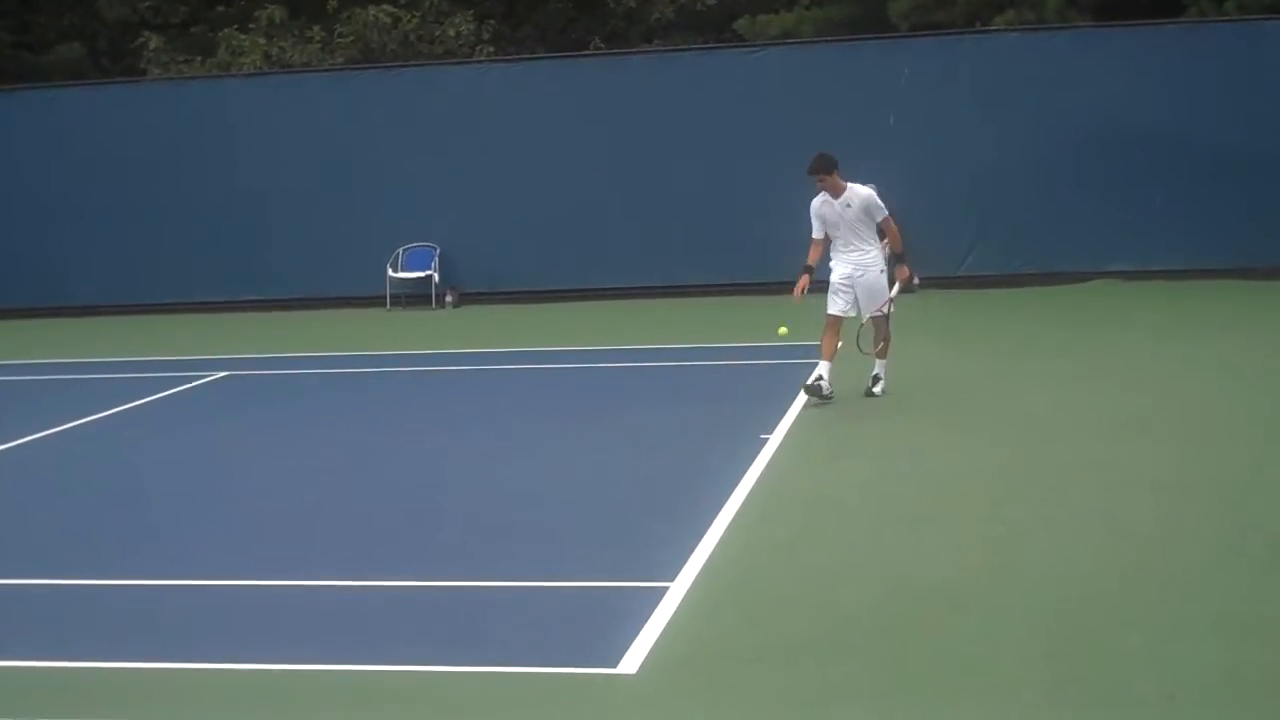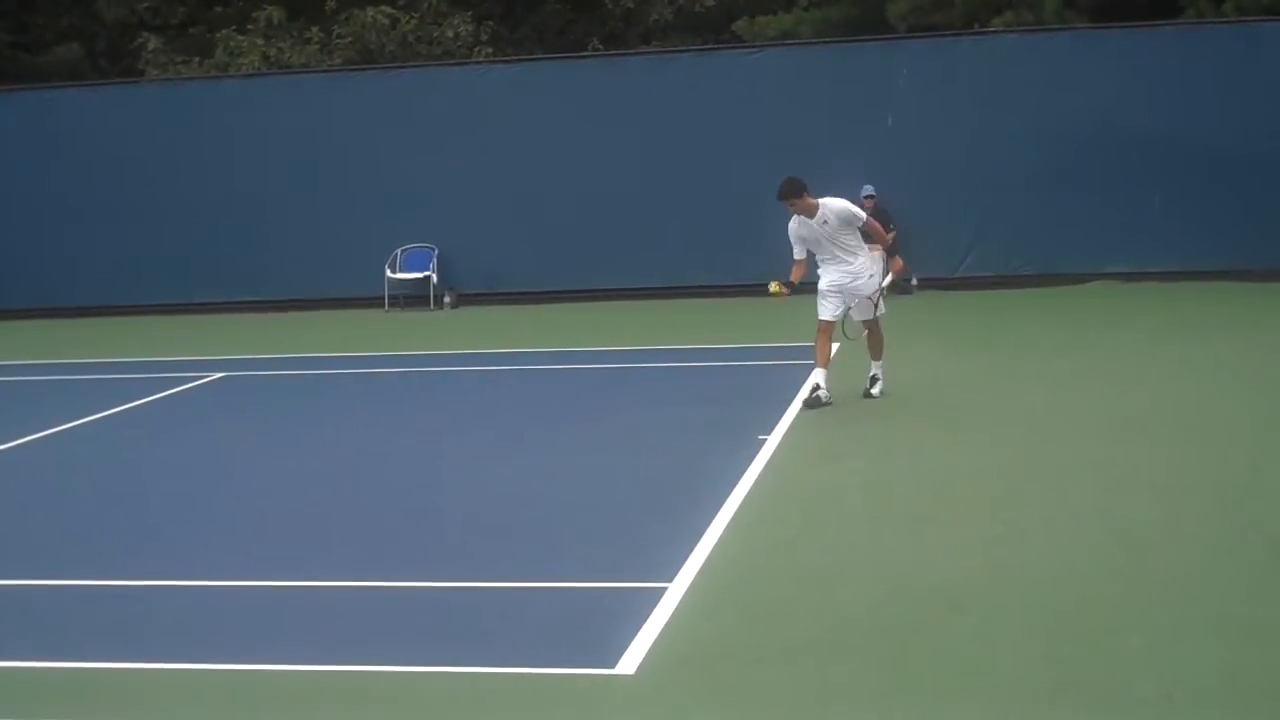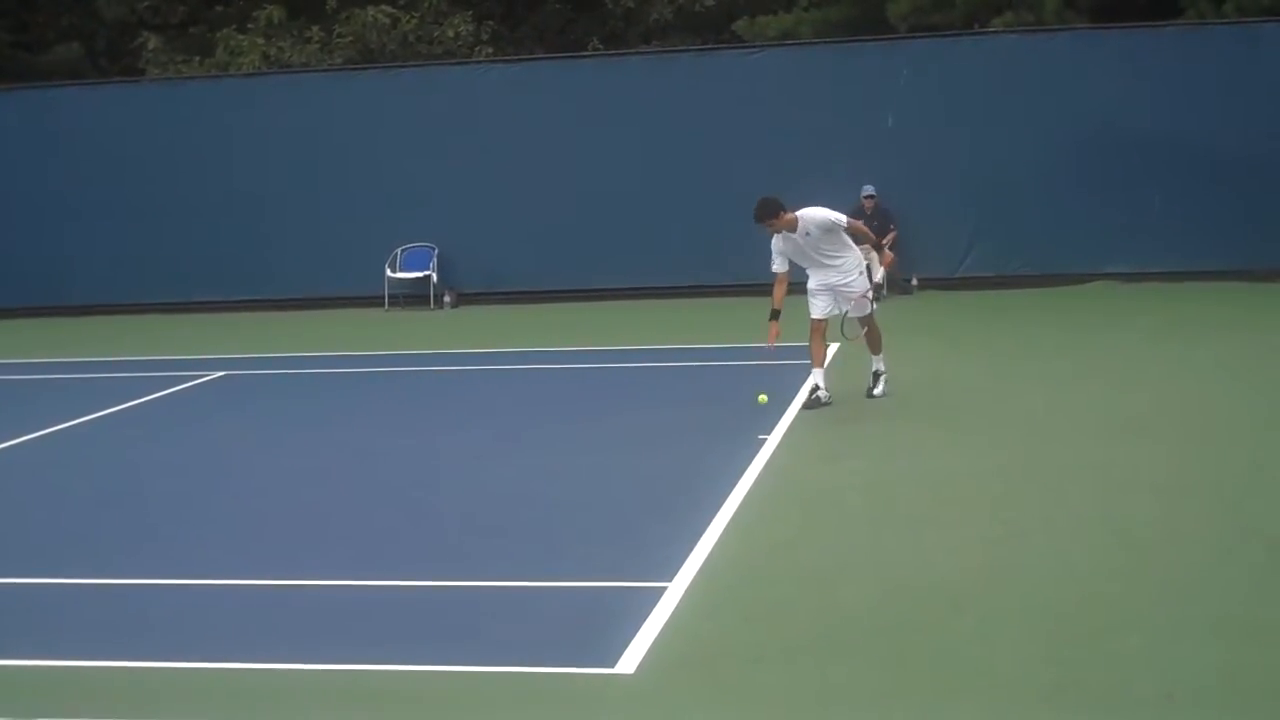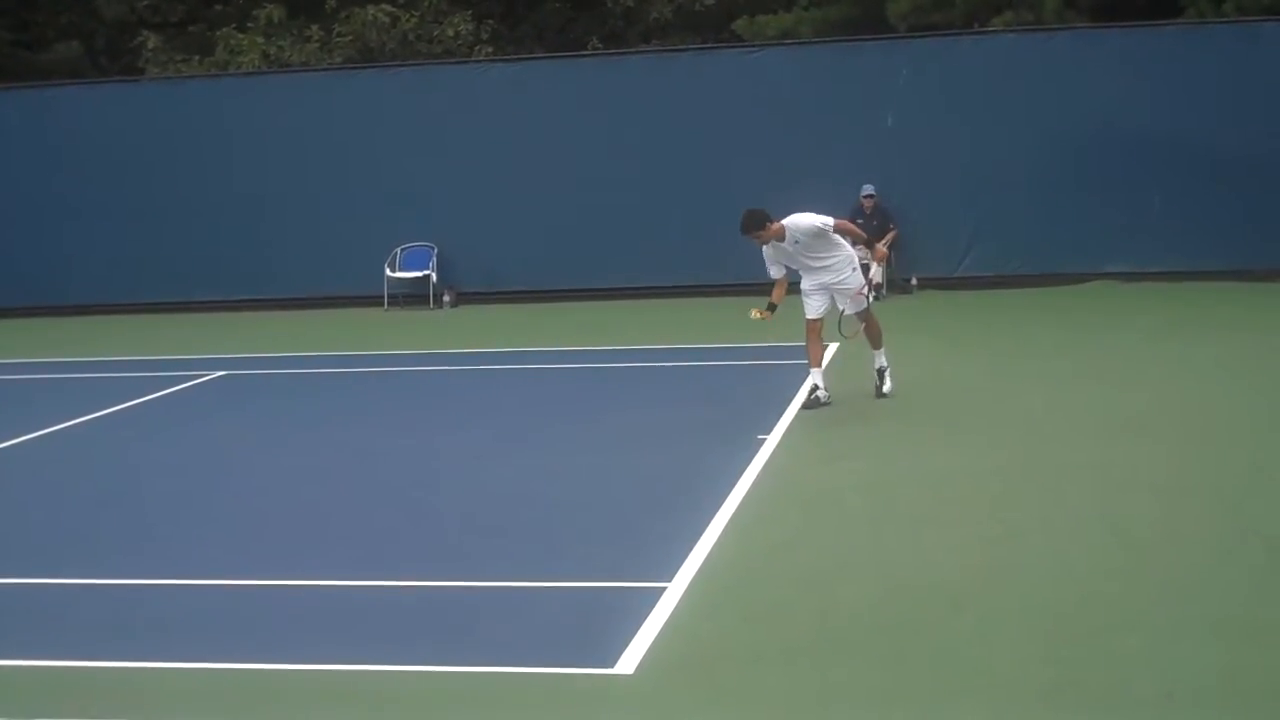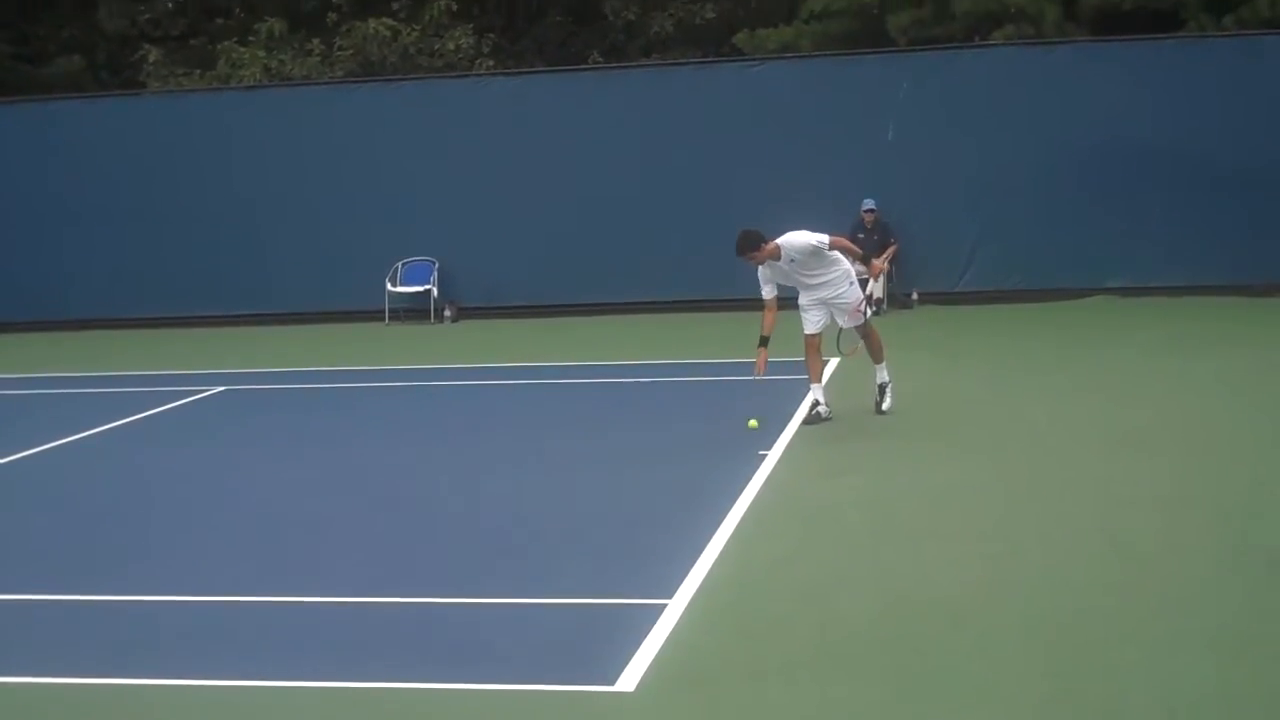
dt=0.2s
person 1, frame 1
left shoulder: (865, 195)
right shoulder: (817, 206)
left elbow: (890, 228)
right elbow: (818, 243)
left wrist: (900, 263)
right wrist: (807, 273)
left hip: (871, 267)
right hip: (841, 269)
left knee: (879, 321)
right knee: (832, 321)
left ankle: (879, 375)
right ankle: (823, 379)
person 1, frame 2
left shoulder: (838, 207)
right shoulder: (795, 228)
left elbow: (872, 226)
right elbow: (800, 264)
left wrist: (893, 255)
right wrist: (788, 286)
left hip: (861, 272)
right hip: (830, 278)
left knee: (871, 324)
right knee: (824, 327)
left ankle: (876, 375)
right ankle: (820, 388)
person 1, frame 3
left shoulder: (816, 216)
right shoulder: (778, 243)
left elbow: (855, 226)
right elbow: (781, 281)
right wrist: (775, 320)
left hip: (850, 270)
right hip: (820, 279)
left knee: (867, 322)
right knee: (817, 328)
left ankle: (878, 371)
right ankle: (820, 388)
person 1, frame 4
left shoulder: (802, 223)
right shoulder: (770, 251)
left elbow: (844, 226)
right elbow: (781, 284)
left wrist: (872, 246)
right wrist: (768, 310)
left hip: (843, 267)
right hip: (813, 278)
left knee: (866, 316)
right knee: (812, 327)
left ankle: (881, 367)
right ankle: (819, 388)
person 1, frame 5
left shoulder: (797, 242)
right shoulder: (765, 272)
left elbow: (839, 242)
right elbow: (770, 309)
right wrist: (763, 347)
left hip: (840, 281)
right hip: (811, 294)
left knee: (865, 330)
right knee: (811, 343)
left ankle: (883, 381)
right ankle: (820, 404)
